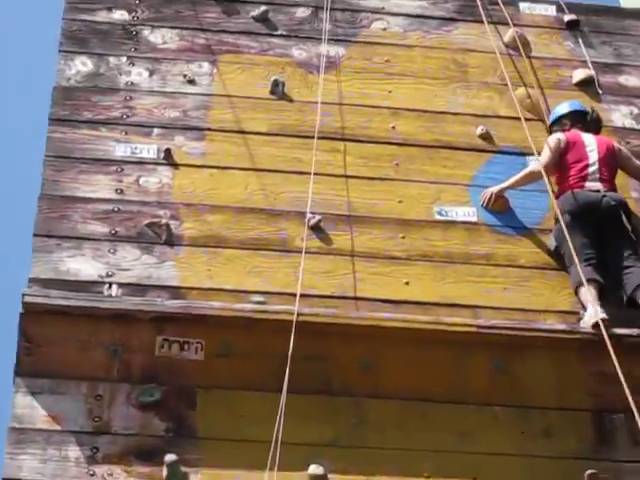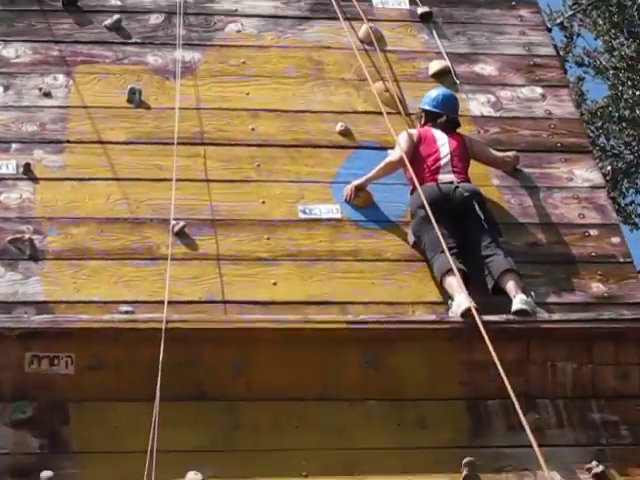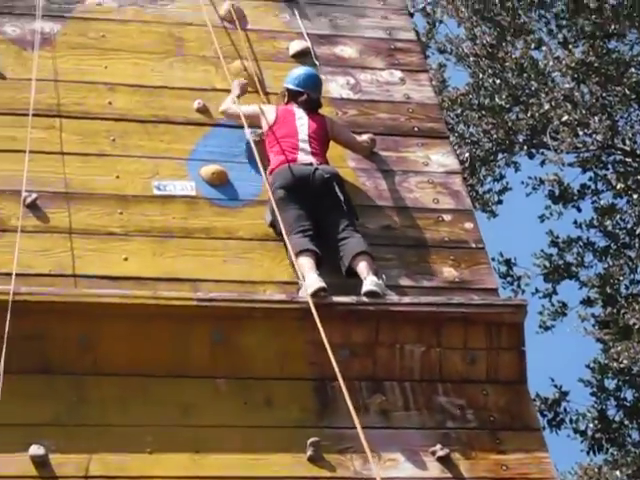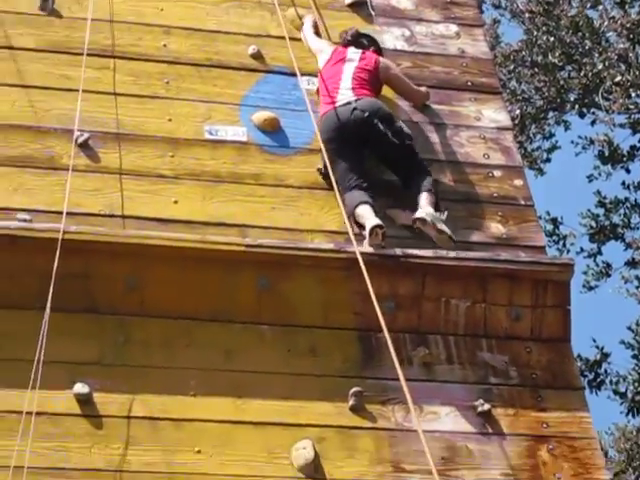
dt=1s
person 1, frame 1
left shoulder: (559, 138)
right shoulder: (610, 144)
left elbow: (540, 169)
left wrist: (501, 187)
left hip: (575, 203)
right hip: (612, 202)
left knee: (582, 260)
left ankle: (593, 308)
person 1, frame 2
left shoulder: (411, 135)
right shoulder: (464, 140)
left elbow: (396, 160)
right elbow: (505, 161)
left wrist: (364, 181)
right wrist: (512, 158)
left hip: (429, 197)
right hip: (467, 194)
left knee: (441, 251)
right knee: (489, 248)
left ankle: (460, 296)
right ankle: (517, 294)
person 1, frame 3
left shoulder: (269, 112)
right shoulder: (325, 122)
left elbow: (226, 109)
right elbow: (363, 146)
left wrist: (236, 91)
right wrist: (367, 139)
left hip: (287, 177)
right hip: (325, 176)
left knee: (298, 232)
right knee: (345, 230)
left ankle: (311, 277)
right ankle: (370, 277)
person 1, frame 4
left shoulder: (327, 51)
right shoulder: (380, 62)
left elbow: (308, 35)
right elbow: (419, 98)
left wrist: (309, 21)
right wrist: (424, 92)
left hip: (331, 121)
right hip: (368, 111)
left knee: (352, 184)
right knee: (415, 169)
left ankle: (370, 220)
right ankle: (426, 209)
